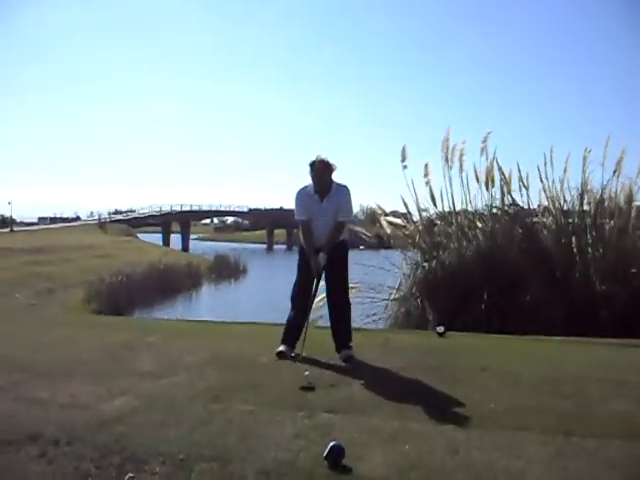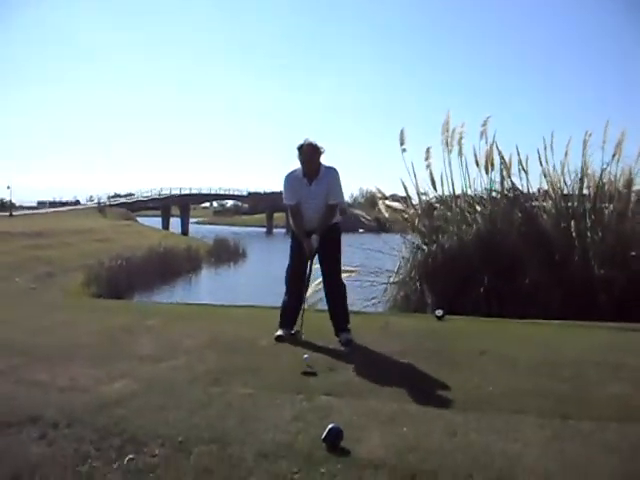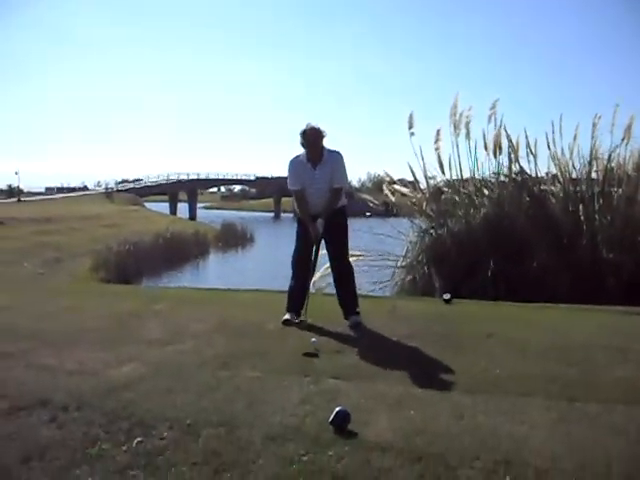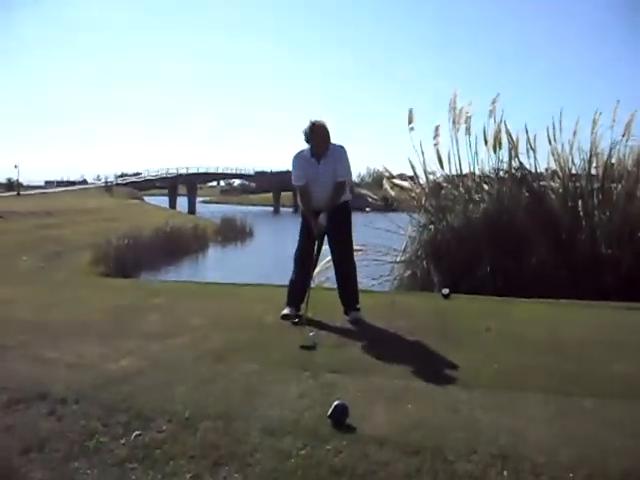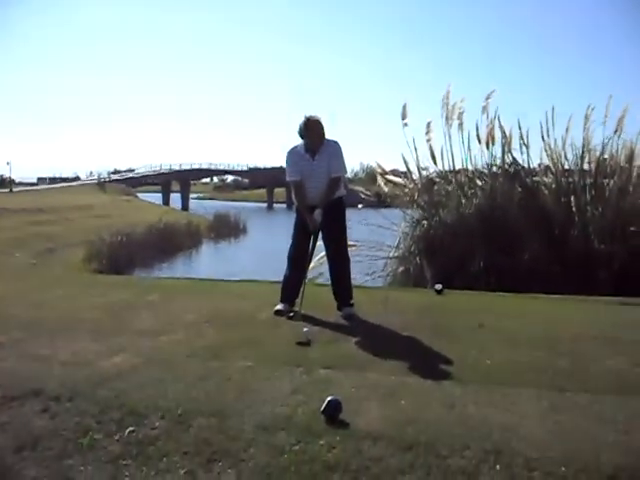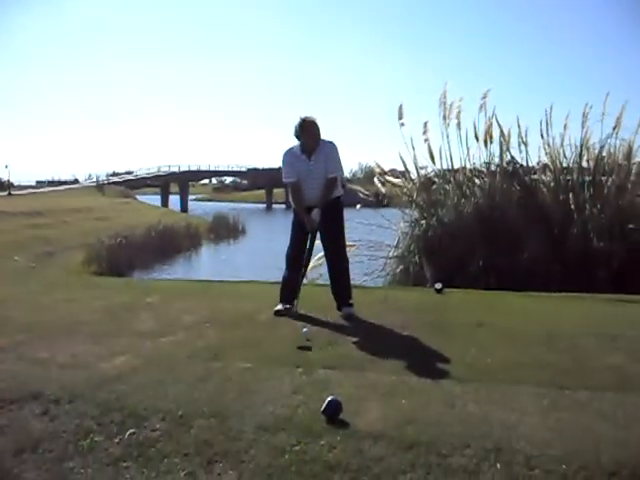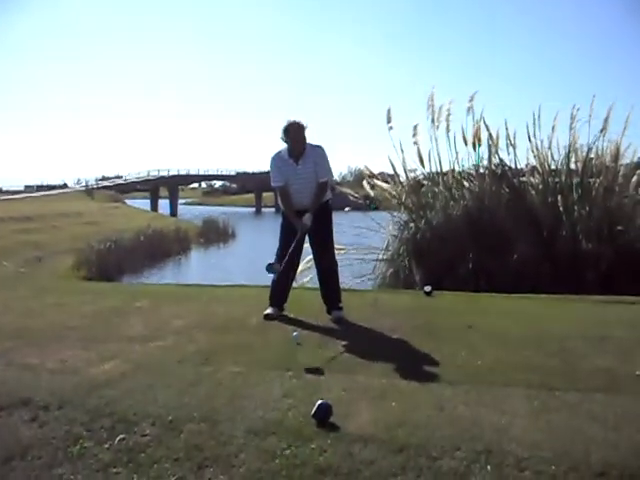
dt=0.2s
person 1, frame 1
left shoulder: (343, 192)
right shoulder: (302, 194)
left elbow: (340, 226)
right elbow: (304, 228)
left wrist: (324, 254)
right wrist: (313, 257)
left hip: (336, 247)
right hip: (309, 248)
left knee: (339, 297)
right knee: (300, 294)
left ankle: (344, 346)
right ankle: (288, 342)
person 1, frame 2
left shoulder: (331, 175)
right shoulder: (291, 179)
left elbow: (332, 208)
right elbow: (294, 212)
left wrist: (317, 237)
right wrist: (305, 240)
left hip: (328, 230)
right hip: (301, 232)
left knee: (333, 279)
right knee: (294, 278)
left ankle: (342, 329)
right ankle: (286, 326)
person 1, frame 3
left shoulder: (336, 158)
right shoulder: (295, 164)
left elbow: (337, 192)
right elbow: (298, 197)
left wrist: (322, 220)
right wrist: (310, 225)
left hip: (334, 214)
right hip: (307, 216)
left knee: (340, 262)
right knee: (300, 262)
left ankle: (352, 312)
right ankle: (293, 310)
person 1, frame 4
left shoulder: (339, 152)
right shoulder: (299, 159)
left elbow: (340, 185)
right elbow: (302, 192)
left wrist: (325, 214)
right wrist: (313, 220)
left hip: (337, 209)
right hip: (311, 210)
left knee: (344, 258)
right knee: (303, 257)
left ankle: (352, 307)
right ankle: (293, 304)
person 1, frame 5
left shoulder: (333, 148)
right shoulder: (293, 155)
left elbow: (335, 181)
right elbow: (297, 188)
left wrist: (321, 210)
right wrist: (308, 216)
left hip: (332, 204)
right hip: (305, 206)
left knee: (338, 254)
right knee: (297, 253)
left ankle: (345, 303)
right ankle: (287, 300)
person 1, frame 6
left shoulder: (329, 148)
right shoulder: (290, 156)
left elbow: (332, 181)
right elbow: (293, 189)
left wrist: (318, 210)
right wrist: (305, 217)
left hip: (330, 205)
right hip: (303, 207)
left knee: (336, 254)
right knee: (295, 253)
left ankle: (345, 303)
right ankle: (286, 301)
person 1, frame 7
left shoulder: (318, 153)
right shoulder: (277, 160)
left elbow: (324, 185)
right elbow: (282, 193)
left wrist: (310, 214)
right wrist: (296, 221)
left hip: (319, 209)
right hip: (292, 211)
left knee: (325, 258)
right knee: (284, 257)
left ankle: (334, 307)
right ankle: (276, 304)
